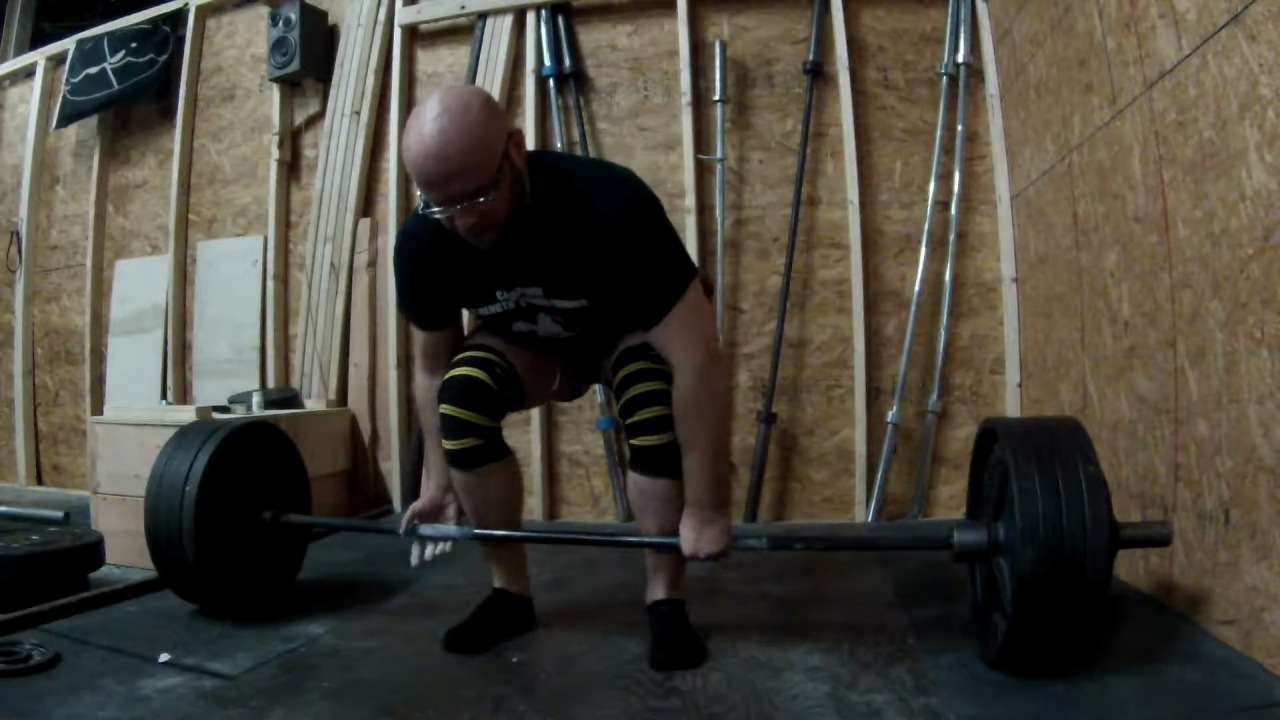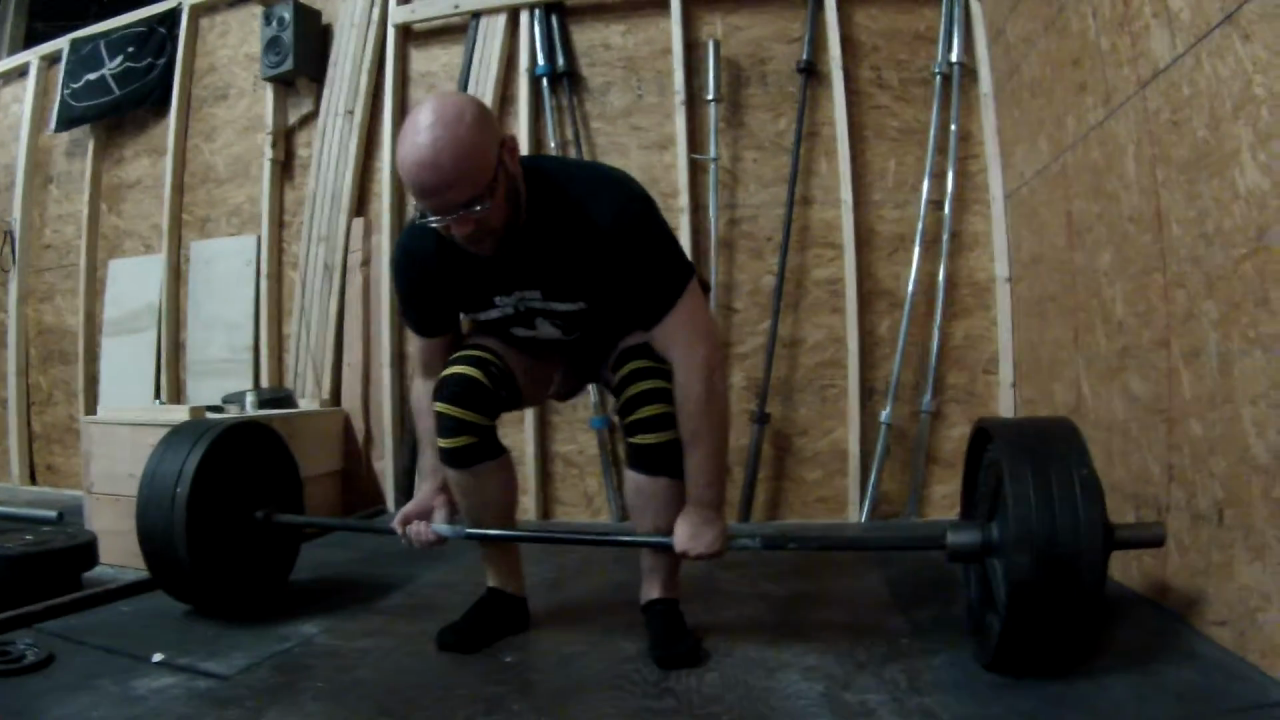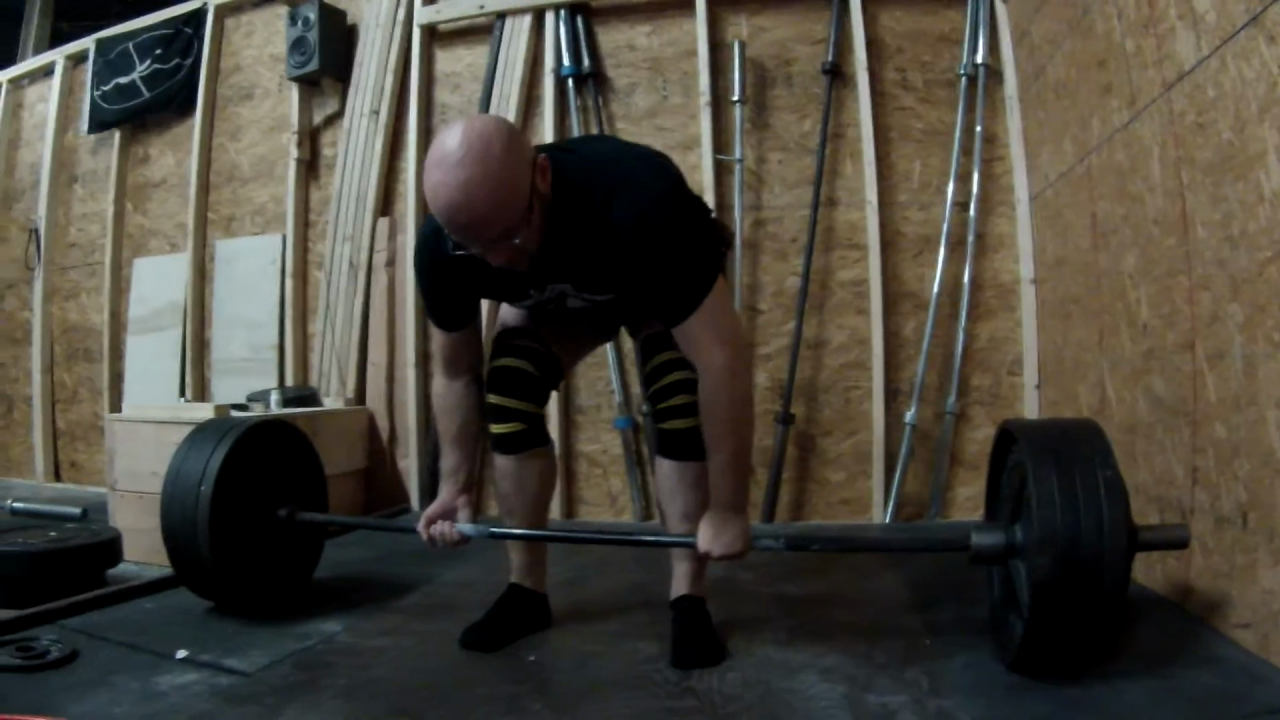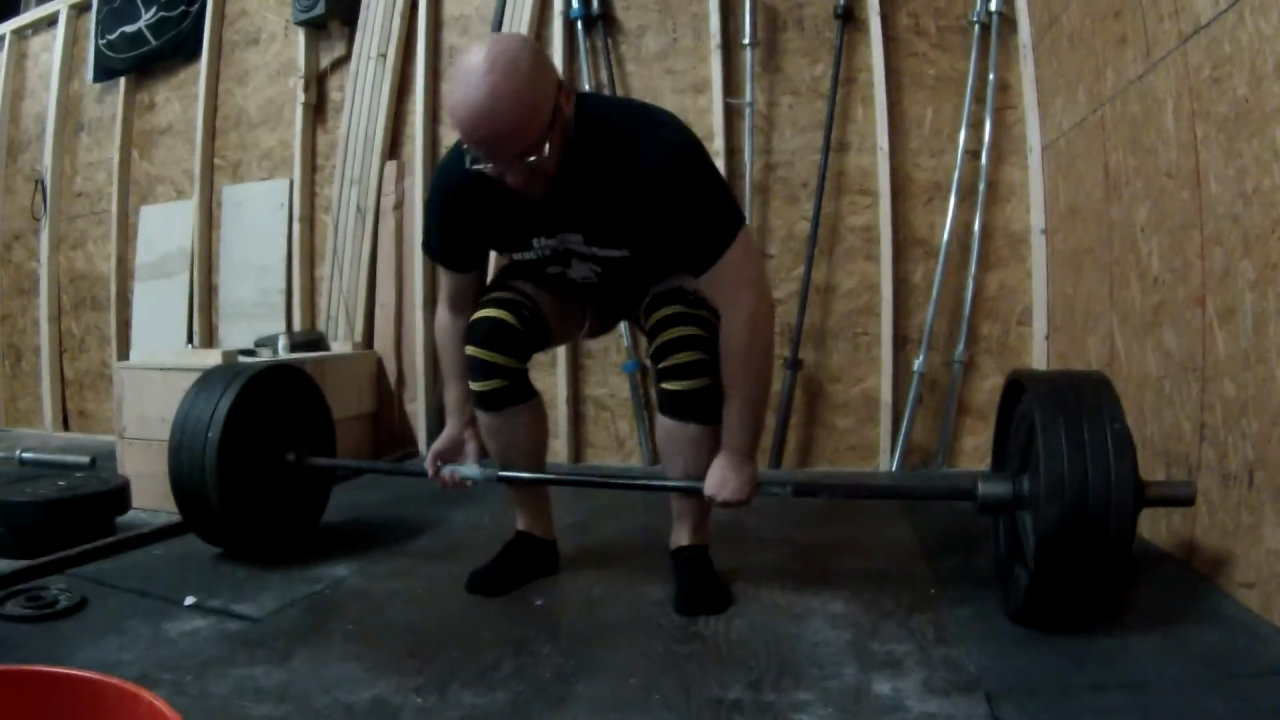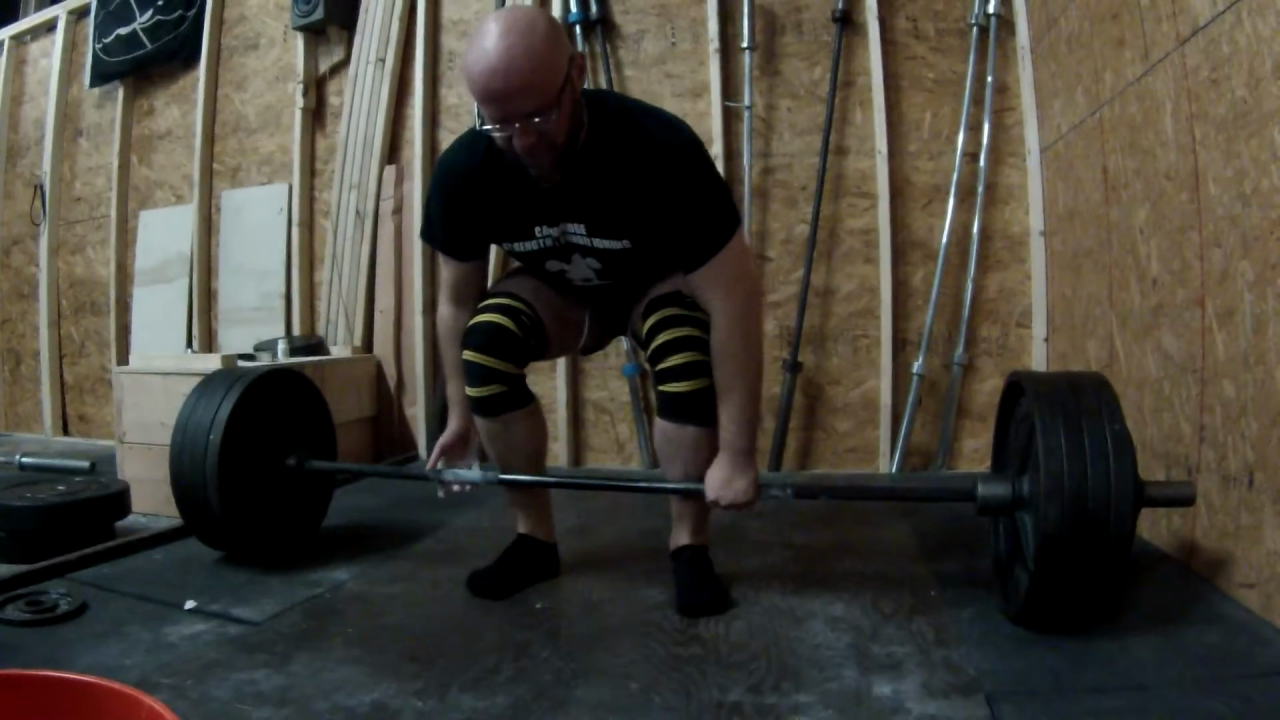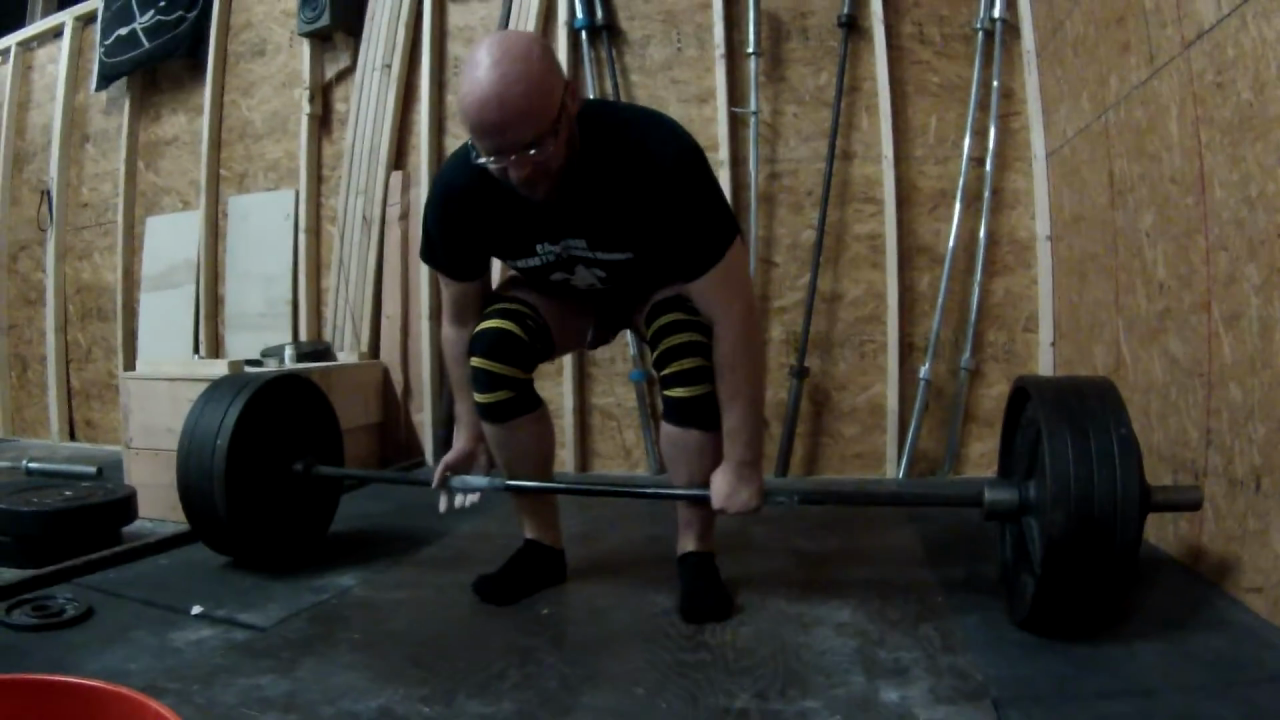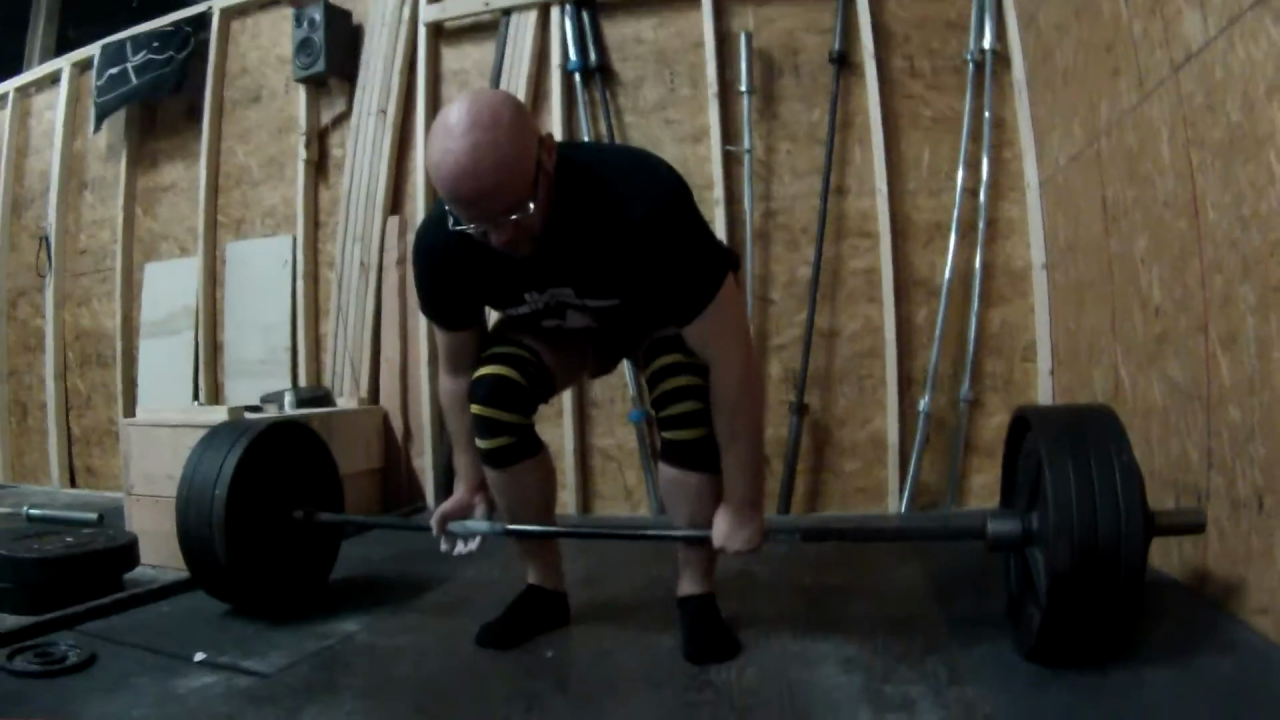
dt=0.4s
person 1, frame 1
left shoulder: (609, 206)
right shoulder: (423, 242)
left elbow: (698, 360)
right elbow: (432, 369)
left wrist: (706, 509)
right wrist: (438, 483)
left hip: (627, 330)
right hip: (530, 341)
left knee: (656, 406)
right knee: (462, 400)
left ankle: (665, 599)
right ankle: (511, 591)
person 1, frame 2
left shoulder: (606, 210)
right shoulder: (420, 251)
left elbow: (699, 359)
right elbow: (428, 375)
left wrist: (703, 508)
right wrist: (431, 486)
left hip: (625, 333)
right hip: (524, 346)
left knee: (657, 403)
right knee: (456, 400)
left ankle: (660, 599)
right ankle: (504, 591)
person 1, frame 3
left shoulder: (638, 202)
right shoulder: (442, 244)
left elbow: (722, 362)
right elbow: (453, 370)
left wrist: (727, 511)
right wrist: (454, 486)
left hip: (660, 285)
left knee: (681, 403)
right knee: (508, 400)
left ankle: (687, 598)
right ankle: (526, 588)
person 1, frame 4
left shoulder: (655, 153)
right shoulder: (457, 185)
left elbow: (747, 303)
right elbow: (456, 308)
left wrist: (737, 454)
right wrist: (459, 419)
left hip: (662, 270)
right hip: (559, 280)
left knee: (688, 354)
right knee: (489, 340)
left ankle: (689, 546)
right ankle: (534, 534)
person 1, frame 5
left shoulder: (659, 150)
right shoulder: (463, 172)
left elbow: (733, 302)
right elbow: (456, 300)
left wrist: (736, 454)
right wrist: (460, 415)
left hip: (658, 281)
right hip: (560, 289)
left knee: (686, 352)
right knee: (484, 345)
left ankle: (689, 546)
right ankle: (535, 537)
person 1, frame 6
left shoulder: (657, 159)
right shoulder: (458, 190)
left elbow: (732, 315)
right elbow: (460, 320)
left wrist: (741, 463)
right wrist: (469, 433)
left hip: (661, 280)
right hip: (560, 291)
left knee: (689, 357)
right knee: (493, 349)
left ankle: (695, 551)
right ankle: (542, 543)
person 1, frame 7
left shoulder: (641, 201)
right shoulder: (440, 244)
left elbow: (730, 358)
right elbow: (456, 370)
left wrist: (741, 504)
right wrist: (469, 483)
left hip: (661, 311)
right hip: (556, 324)
left knee: (687, 399)
right knee: (493, 394)
left ankle: (695, 593)
right ankle: (545, 587)
